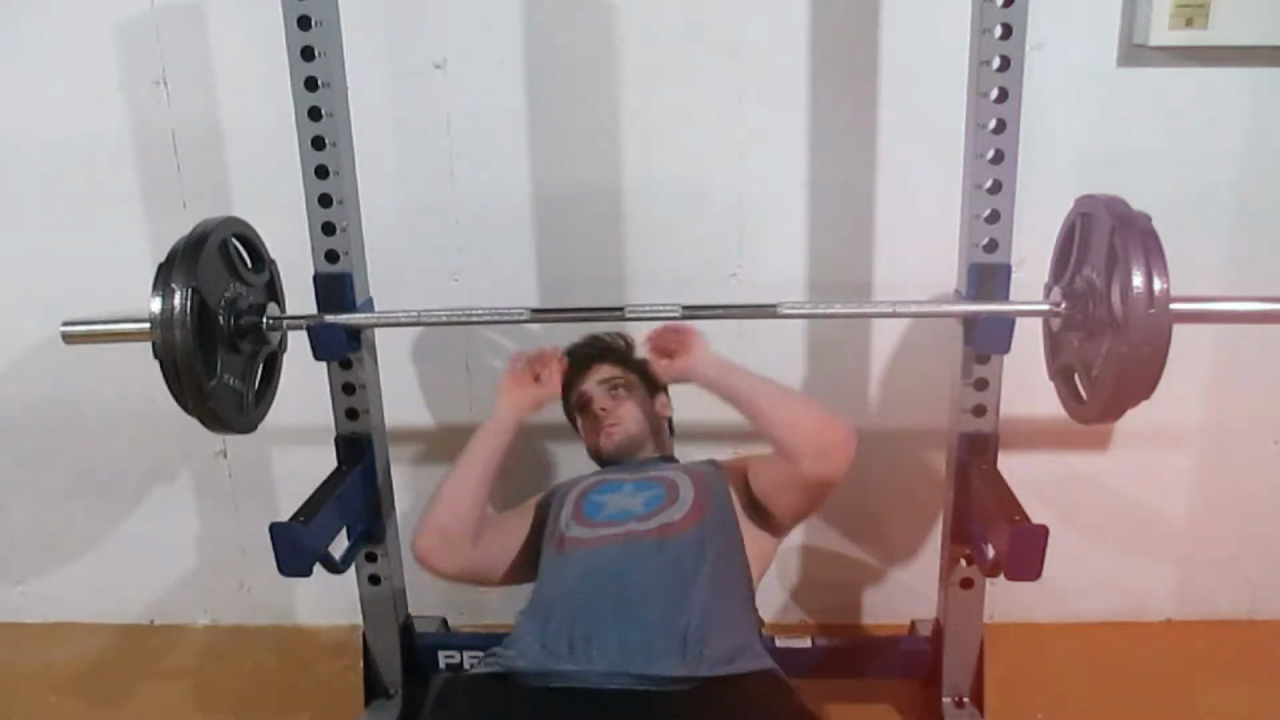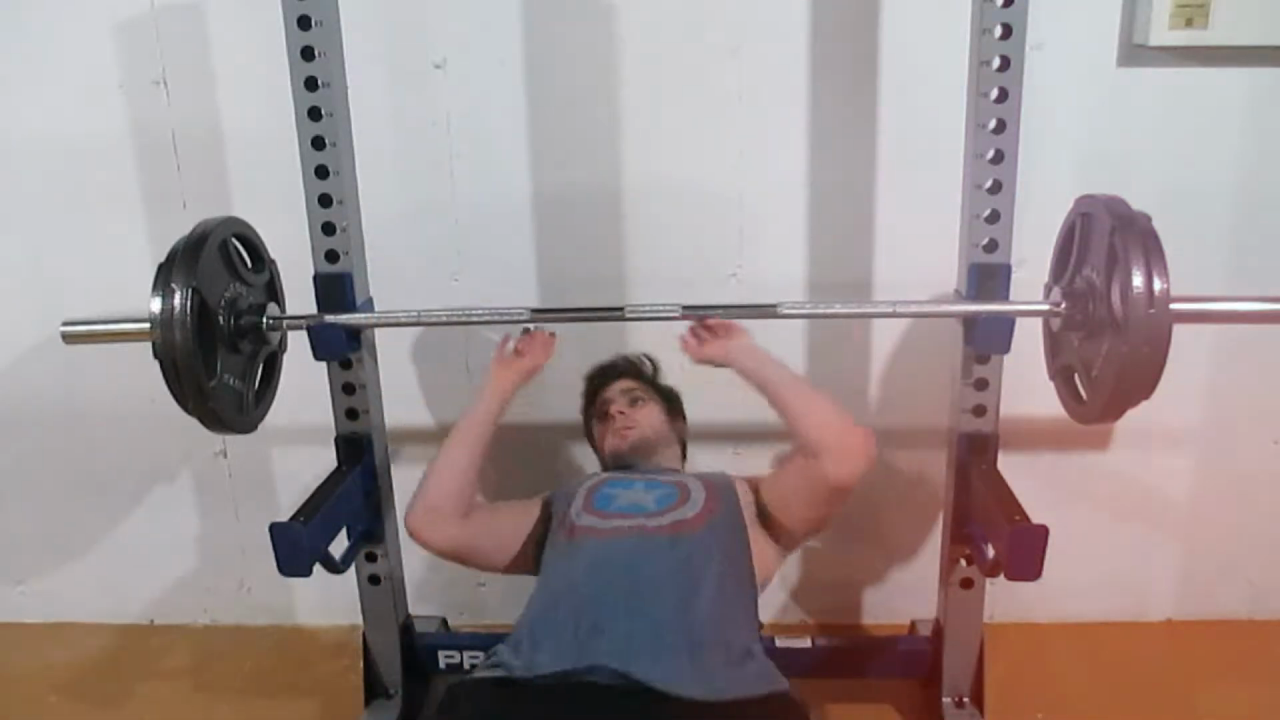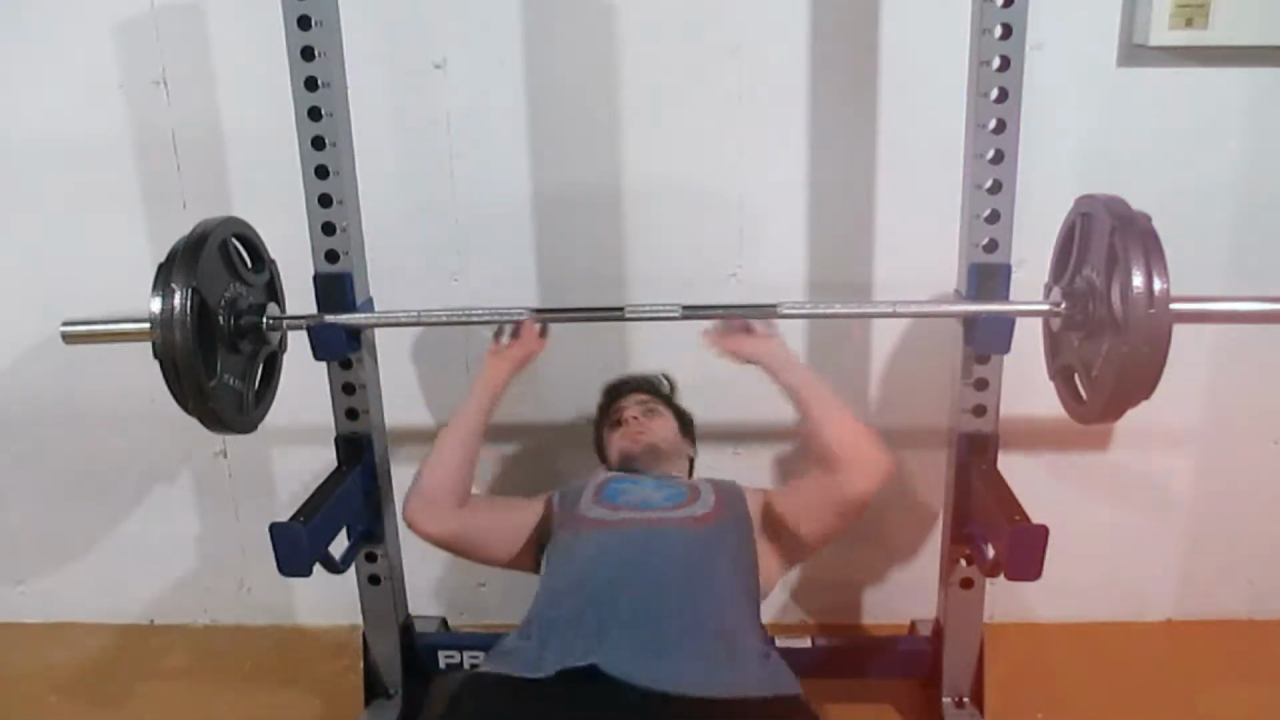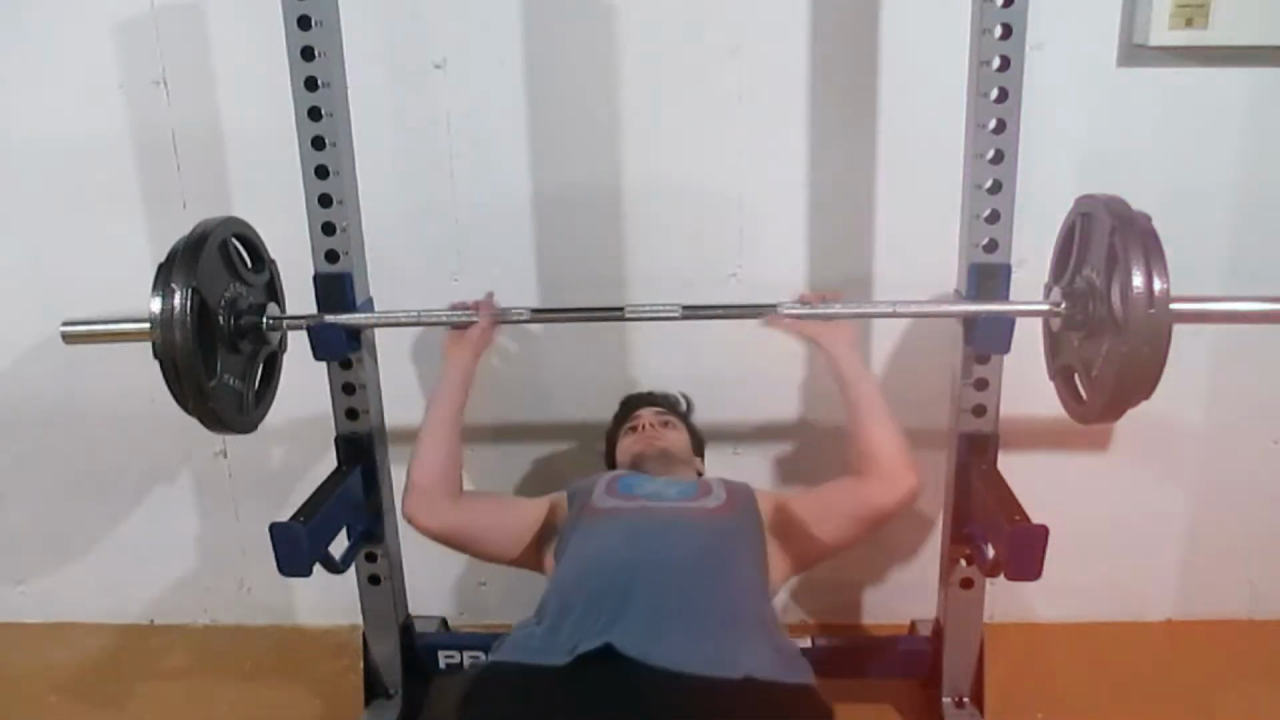
dt=0.1s
person 1, frame 1
left shoulder: (732, 485)
right shoulder: (553, 504)
left elbow: (829, 447)
right elbow: (441, 550)
left wrist: (704, 366)
right wrist: (509, 412)
person 1, frame 2
left shoulder: (739, 501)
right shoulder: (558, 508)
left elbow: (845, 455)
right elbow: (434, 521)
left wrist: (746, 356)
right wrist: (501, 386)
person 1, frame 3
left shoulder: (749, 510)
right shoulder: (562, 509)
left elbow: (861, 469)
right elbow: (432, 512)
left wrist: (772, 356)
right wrist: (493, 378)
person 1, frame 4
left shoulder: (756, 512)
right shoulder: (568, 510)
left elbow: (888, 482)
right elbow: (430, 504)
left wrist: (838, 349)
right wrist: (463, 357)
left hip: (729, 678)
